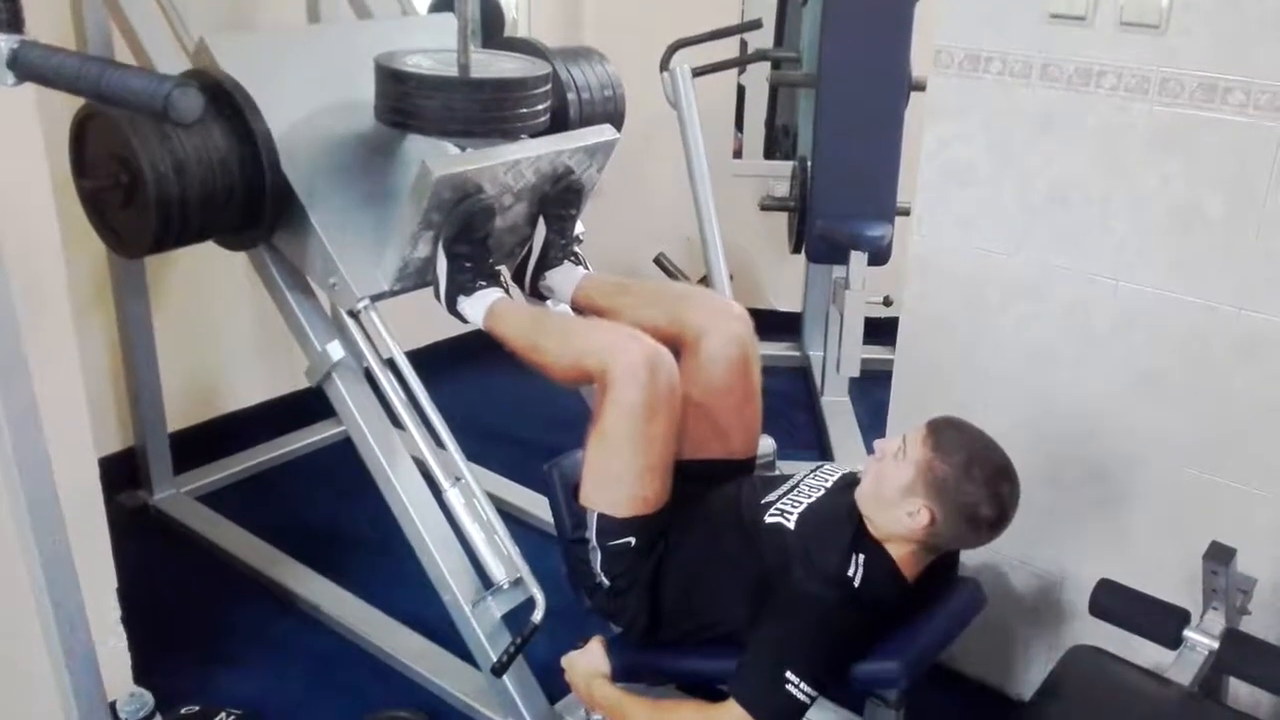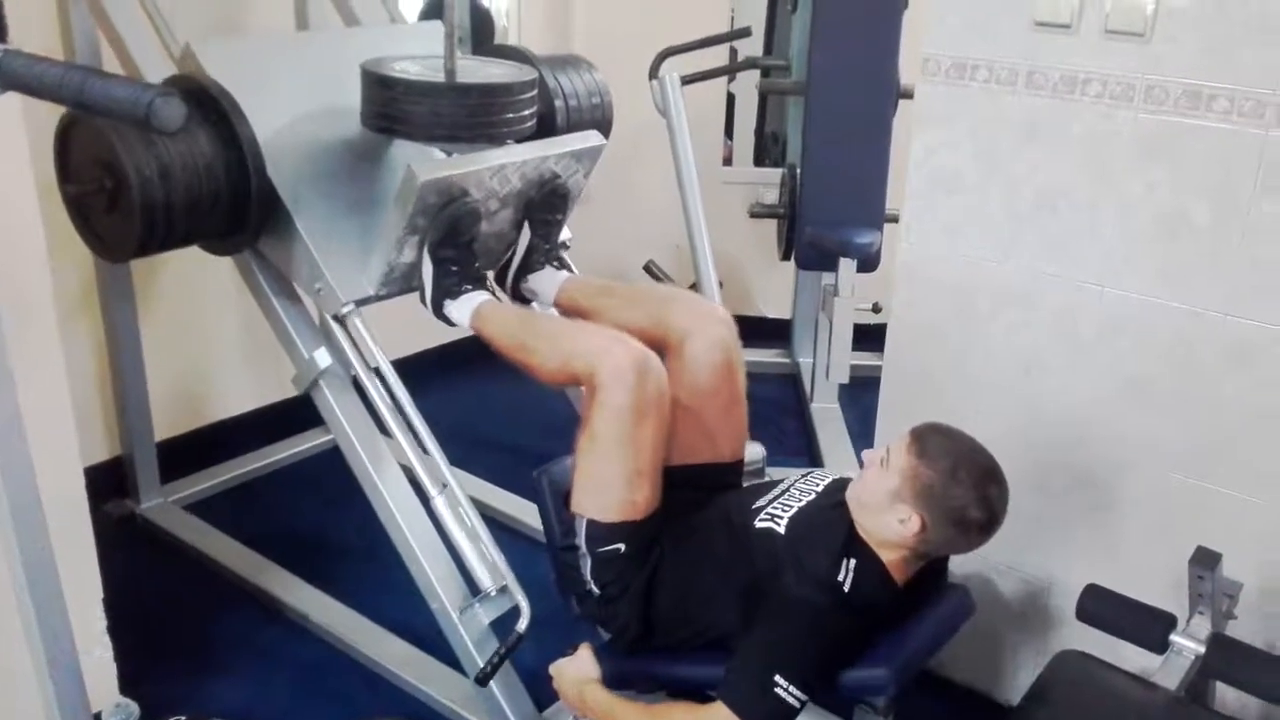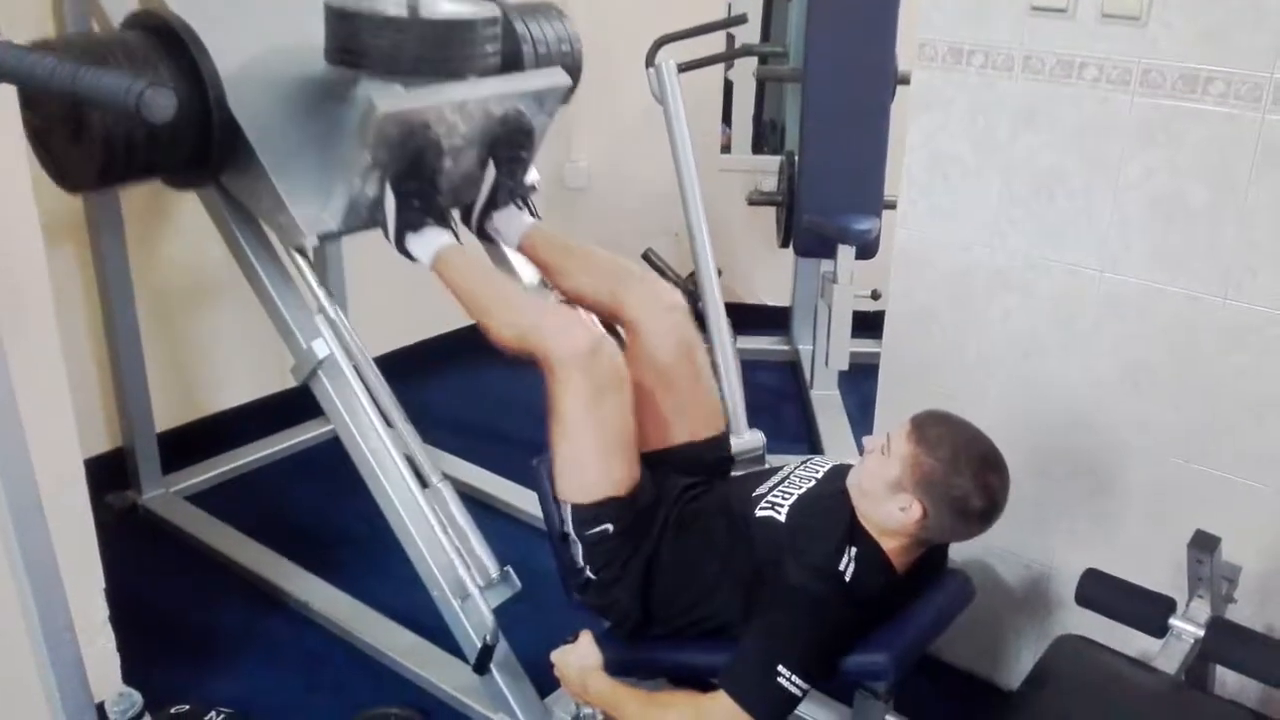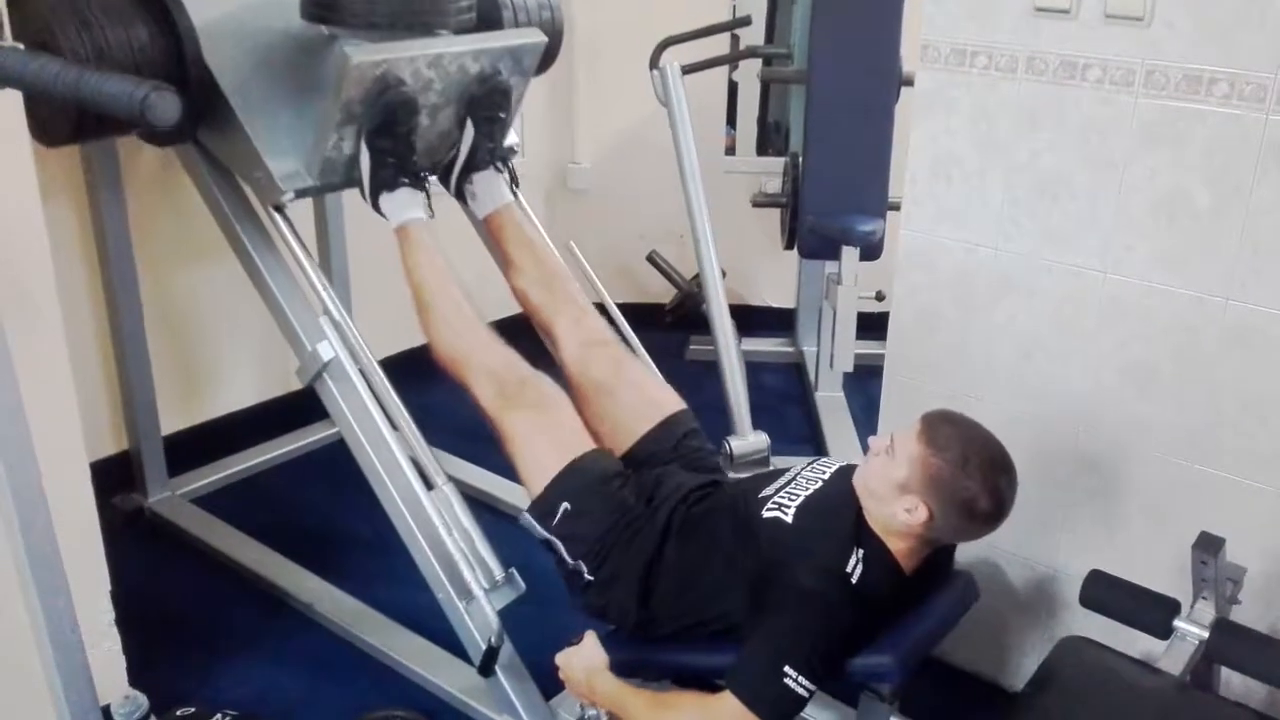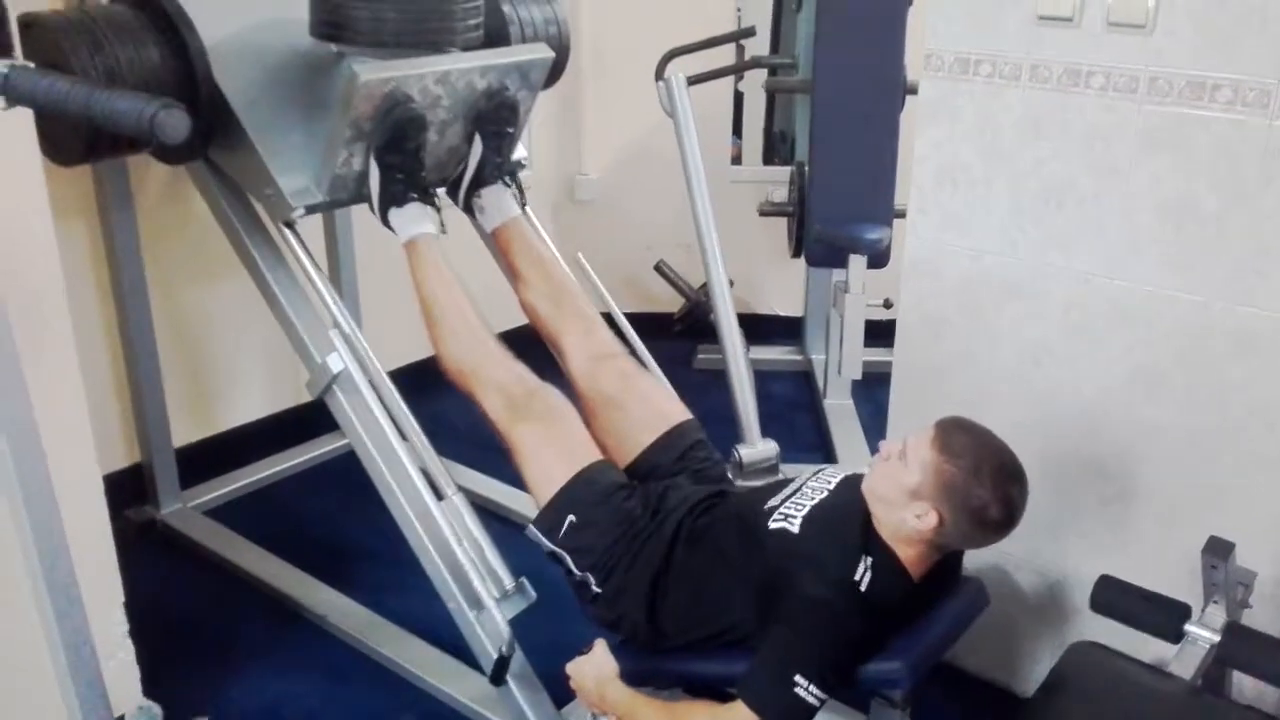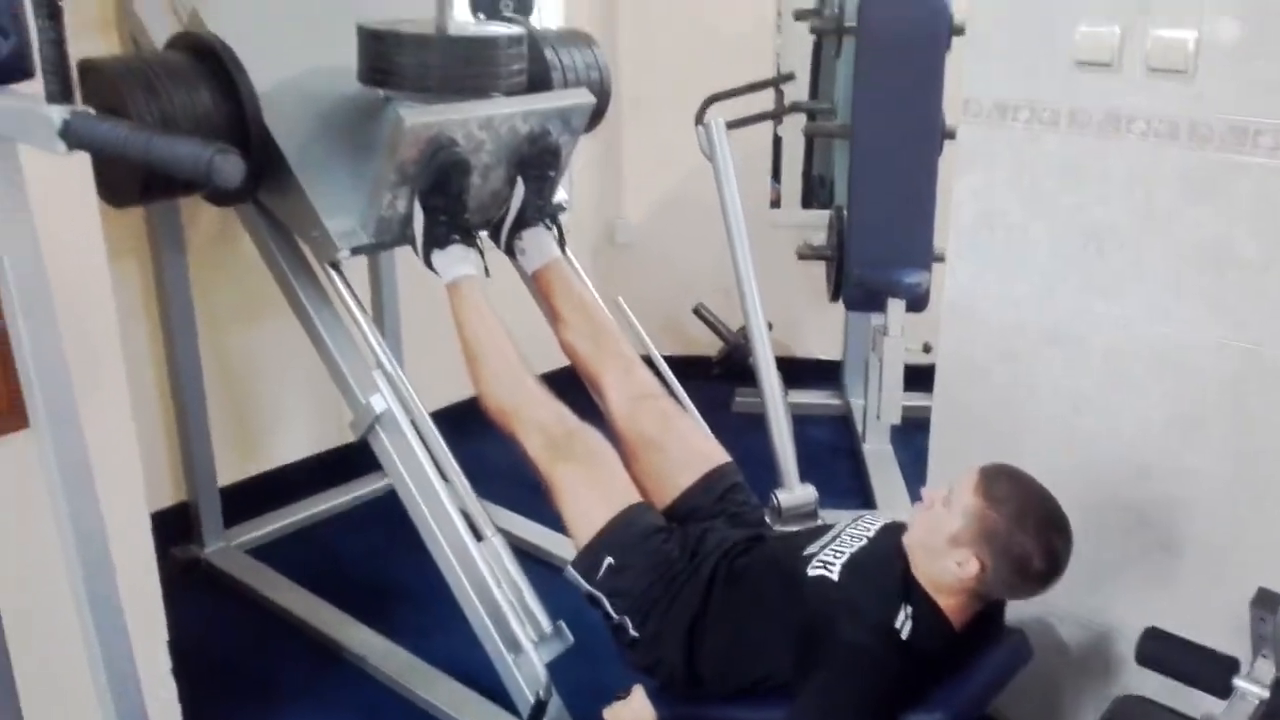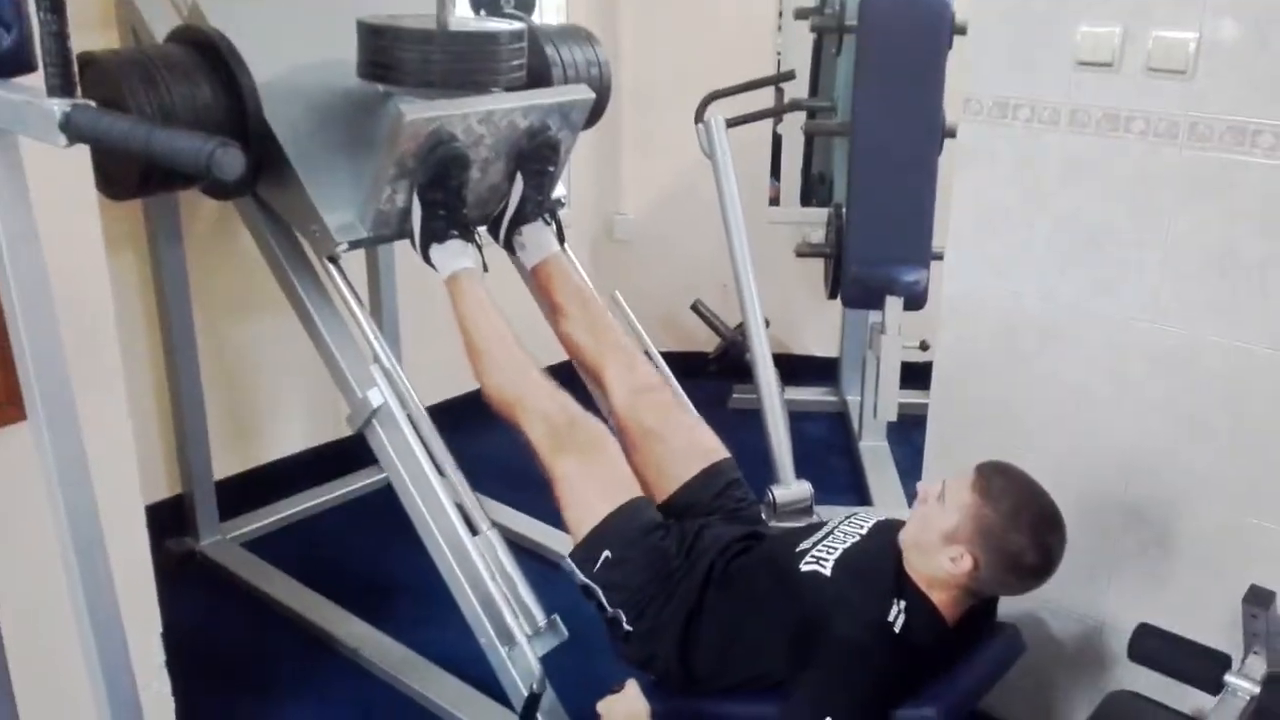
dt=0.4s
person 1, frame 1
left shoulder: (829, 601)
right shoulder: (919, 542)
left hip: (635, 575)
right hip: (710, 504)
left knee: (636, 359)
right knee: (721, 325)
left ankle: (480, 300)
right ankle: (558, 275)
person 1, frame 2
left shoulder: (821, 607)
right shoulder: (910, 548)
left hip: (629, 581)
right hip: (703, 515)
left knee: (624, 363)
right knee: (702, 326)
left ankle: (468, 302)
right ankle: (541, 280)
person 1, frame 3
left shoulder: (821, 593)
right shoulder: (908, 531)
left hip: (629, 566)
right hip: (697, 502)
left knee: (579, 350)
right knee: (658, 309)
left ankle: (432, 240)
right ankle: (507, 218)
person 1, frame 4
left shoulder: (827, 594)
right shoulder: (911, 525)
left hip: (627, 557)
right hip: (696, 498)
left knee: (509, 382)
right knee: (582, 332)
left ankle: (405, 205)
right ankle: (484, 183)
person 1, frame 5
left shoulder: (836, 602)
right shoulder: (916, 533)
left hip: (638, 566)
right hip: (705, 505)
left knee: (519, 395)
right knee: (589, 344)
left ankle: (414, 220)
right ankle: (493, 197)
person 1, frame 6
left shoulder: (874, 648)
right shoulder: (960, 584)
left hip: (674, 612)
right hip: (741, 552)
left knee: (558, 435)
right knee: (630, 386)
left ankle: (456, 261)
right ankle: (532, 238)
person 1, frame 7
left shoulder: (871, 643)
right shoulder: (953, 580)
left hip: (667, 609)
right hip: (738, 548)
left knee: (559, 421)
right knee: (628, 379)
left ankle: (455, 256)
right ankle: (530, 235)
